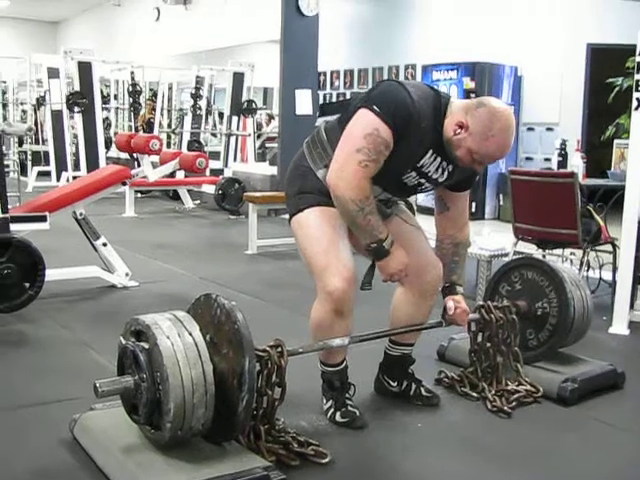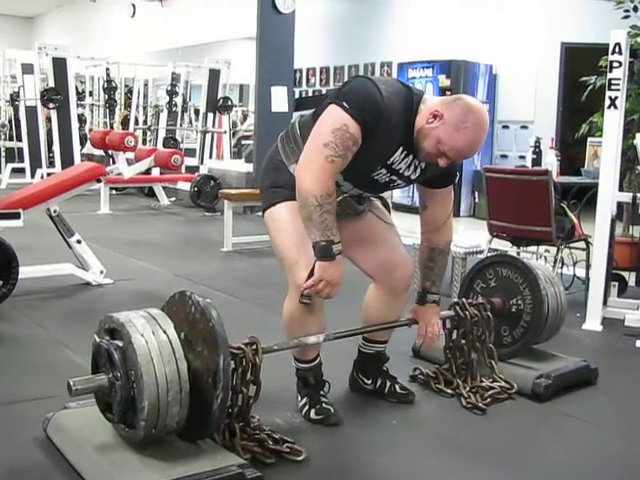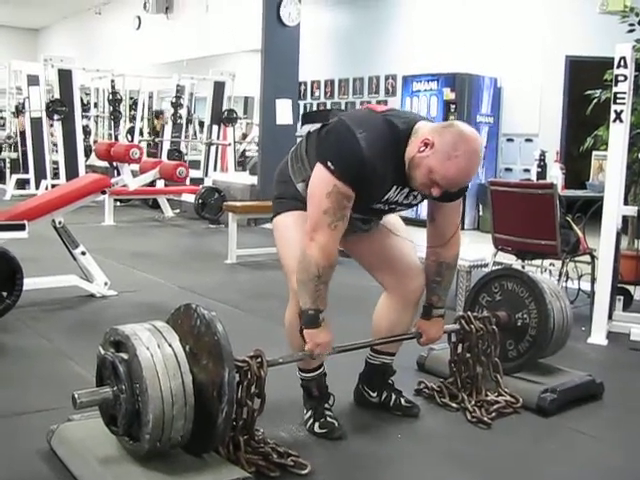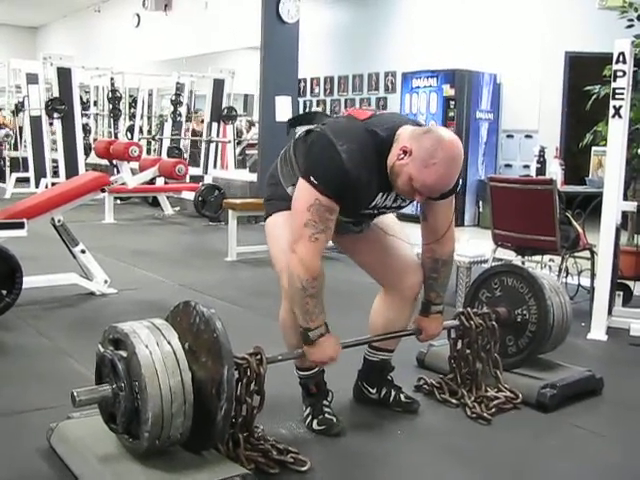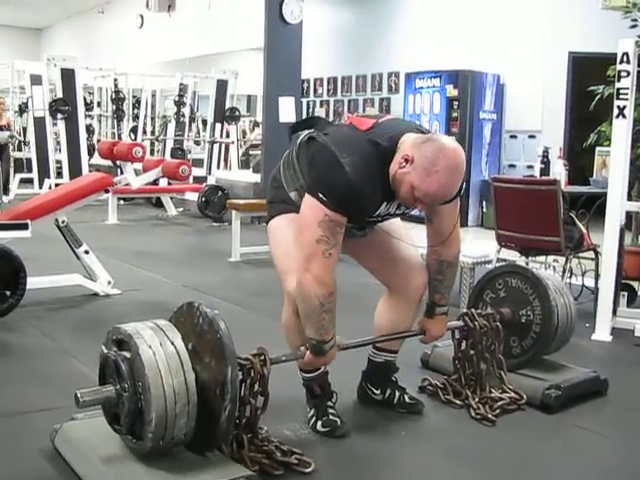
dt=1s
person 1, frame 1
left shoulder: (464, 162)
right shoulder: (400, 104)
left elbow: (453, 228)
right elbow: (343, 180)
left wrist: (452, 288)
right wrist: (383, 248)
left hip: (374, 196)
right hip: (320, 184)
left knee: (427, 274)
right knee: (338, 285)
left ankle: (394, 373)
right ankle: (335, 387)
person 1, frame 2
left shoulder: (441, 161)
right shoulder: (371, 100)
left elbow: (437, 229)
right elbow: (312, 175)
left wrist: (429, 300)
right wrist: (329, 255)
left hip: (348, 194)
right hip: (293, 179)
left knee: (399, 272)
right knee: (309, 281)
left ankle: (369, 371)
right ankle: (309, 385)
person 1, frame 3
left shoulder: (448, 168)
right shoulder: (358, 144)
left elbow: (444, 243)
right elbow: (320, 241)
left wrist: (434, 312)
right wrist: (314, 321)
left hip: (365, 206)
right hip: (302, 192)
left knee: (410, 282)
right knee: (305, 290)
left ankle: (374, 383)
right ankle: (315, 395)
person 1, frame 4
left shoulder: (436, 165)
right shoulder: (341, 157)
left elbow: (439, 239)
right elbow: (304, 253)
left wrist: (433, 309)
right wrist: (316, 334)
left hip: (359, 205)
right hip: (293, 193)
left knee: (409, 278)
right knee: (297, 286)
left ankle: (373, 379)
right ankle: (313, 392)
person 1, frame 5
left shoulder: (438, 170)
right shoulder: (344, 171)
left elbow: (444, 242)
right elbow: (316, 271)
left wrist: (438, 310)
right wrist: (323, 346)
left hip: (363, 205)
right hip: (298, 196)
left knee: (413, 278)
right knee: (299, 290)
left ankle: (377, 380)
right ankle: (318, 394)
